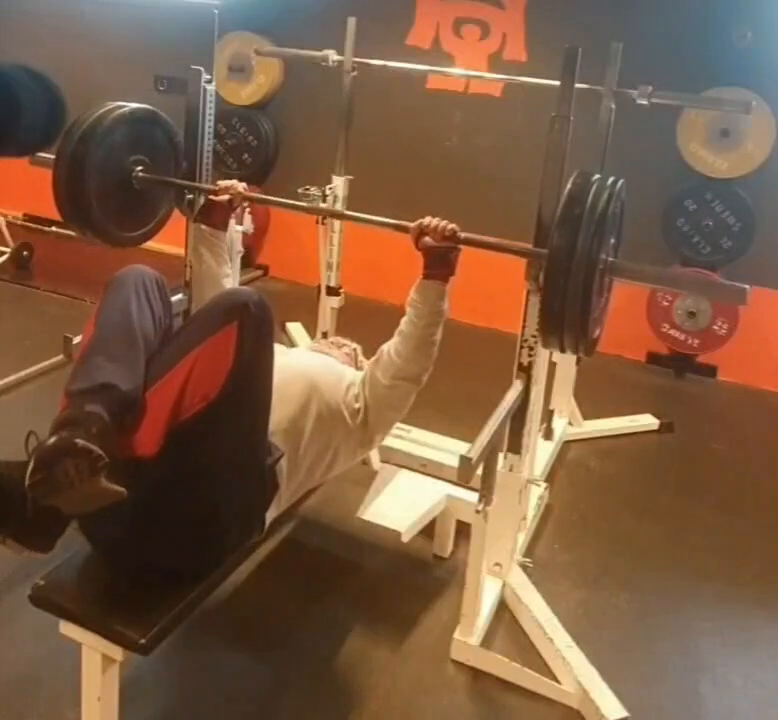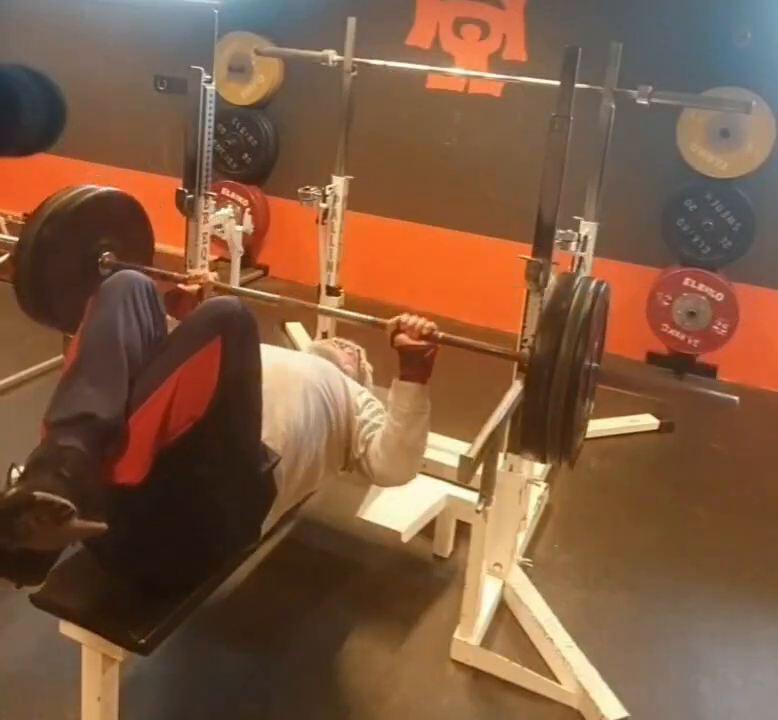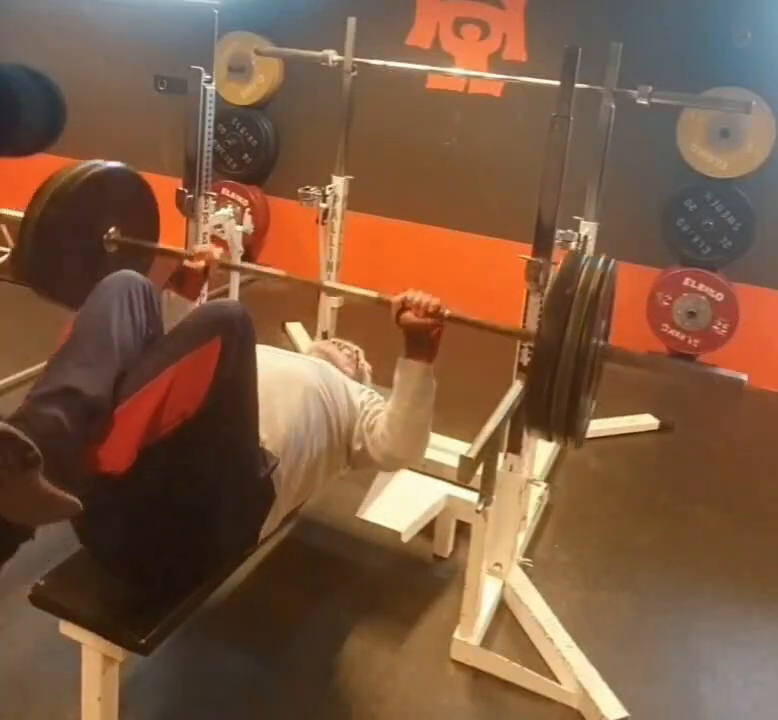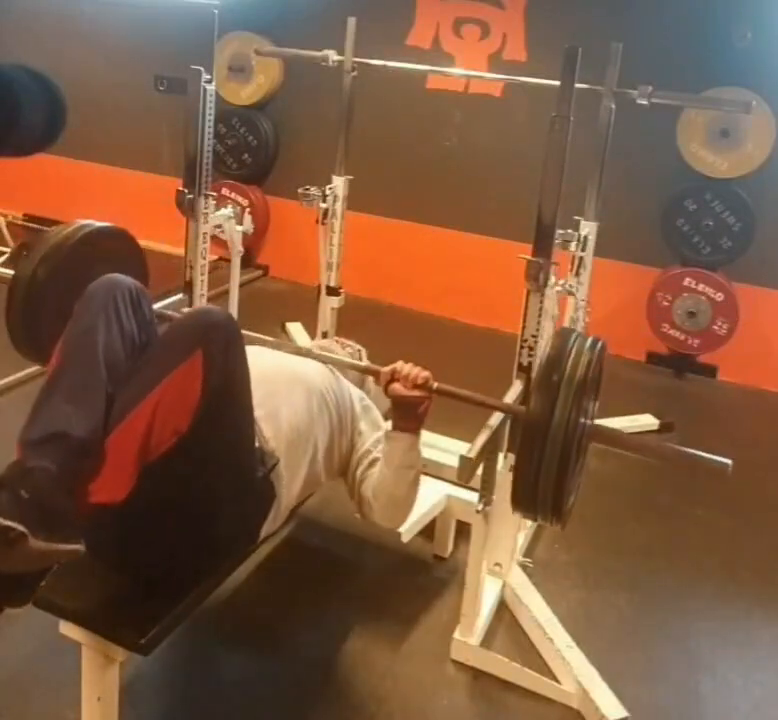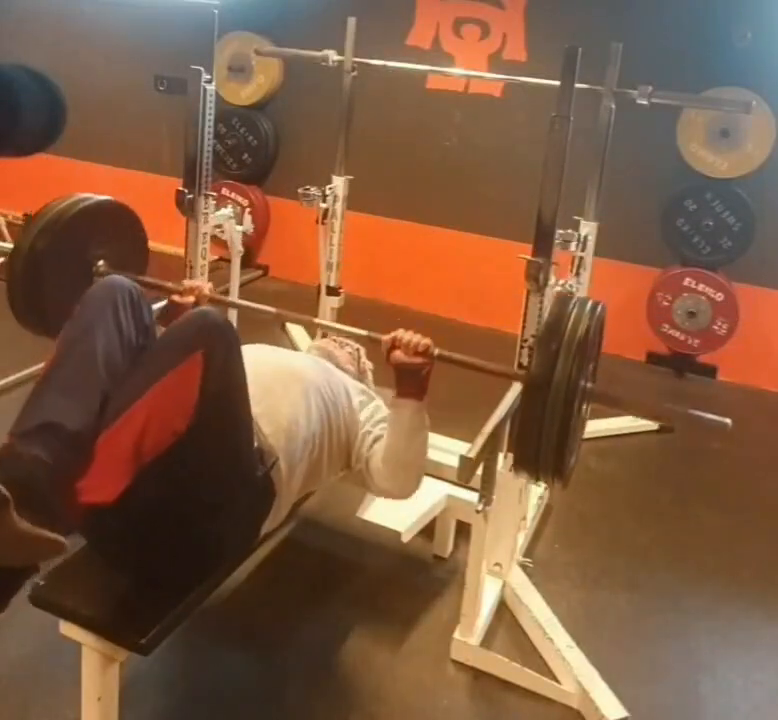
dt=1s
person 1, frame 1
left shoulder: (355, 399)
right shoulder: (274, 361)
left elbow: (408, 363)
right elbow: (210, 303)
left wrist: (435, 274)
right wrist: (214, 224)
left hip: (205, 511)
left knee: (241, 309)
right knee: (137, 282)
right ankle: (71, 469)
person 1, frame 2
left shoulder: (352, 401)
right shoulder: (276, 361)
left elbow: (394, 464)
right elbow: (173, 371)
left wrist: (413, 372)
right wrist: (179, 316)
left hip: (208, 506)
left knee: (225, 318)
right knee: (127, 288)
right ankle: (59, 485)
person 1, frame 3
left shoulder: (352, 403)
right shoulder: (262, 363)
left elbow: (400, 446)
right elbow: (175, 357)
left wrist: (418, 350)
right wrist: (184, 291)
left hip: (200, 514)
left knee: (224, 321)
right knee: (126, 288)
left ankle: (42, 463)
person 1, frame 4
left shoulder: (352, 408)
right shoulder: (257, 360)
left elbow: (388, 508)
right elbow: (158, 385)
left wrist: (407, 419)
right wrist: (177, 340)
left hip: (210, 505)
right hip: (131, 476)
left knee: (210, 327)
right knee: (114, 294)
left ankle: (45, 514)
right ankle: (35, 508)
person 1, frame 5
left shoulder: (354, 404)
right shoulder: (265, 360)
left elbow: (397, 476)
right elbow: (164, 376)
left wrist: (410, 389)
right wrist: (173, 323)
left hip: (211, 501)
right hip: (130, 481)
left knee: (207, 330)
right knee: (115, 294)
left ankle: (42, 507)
